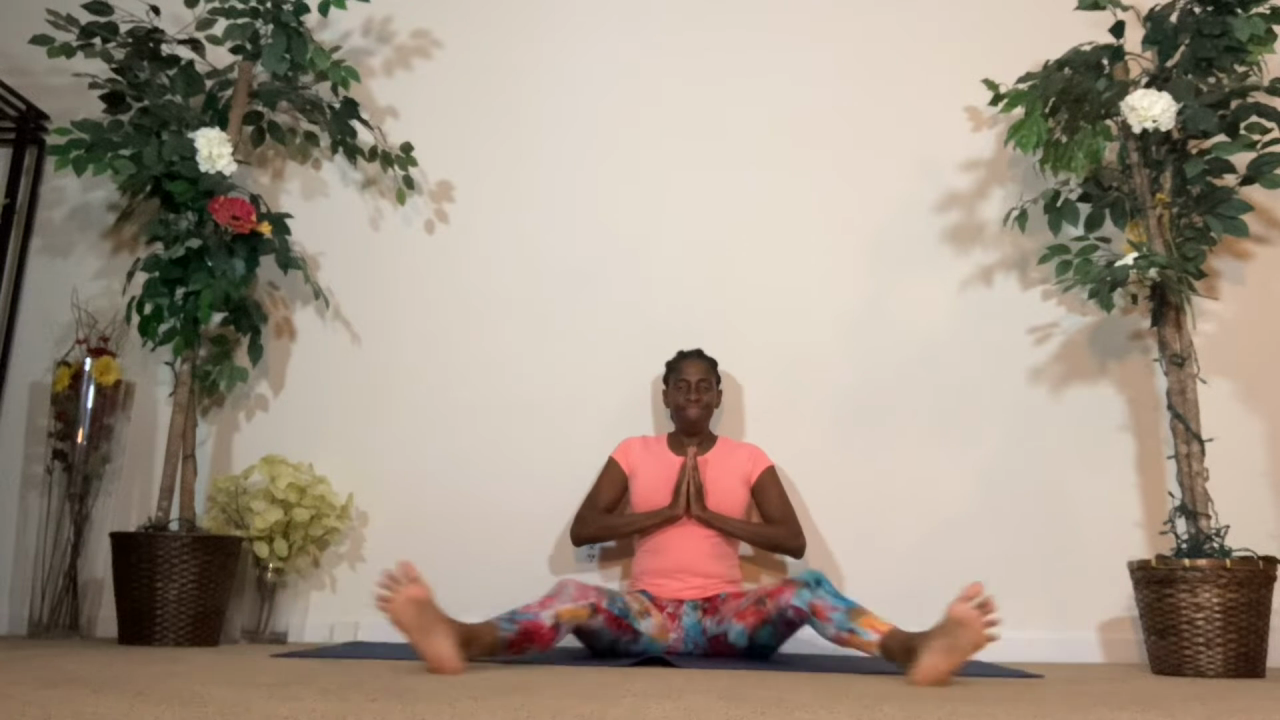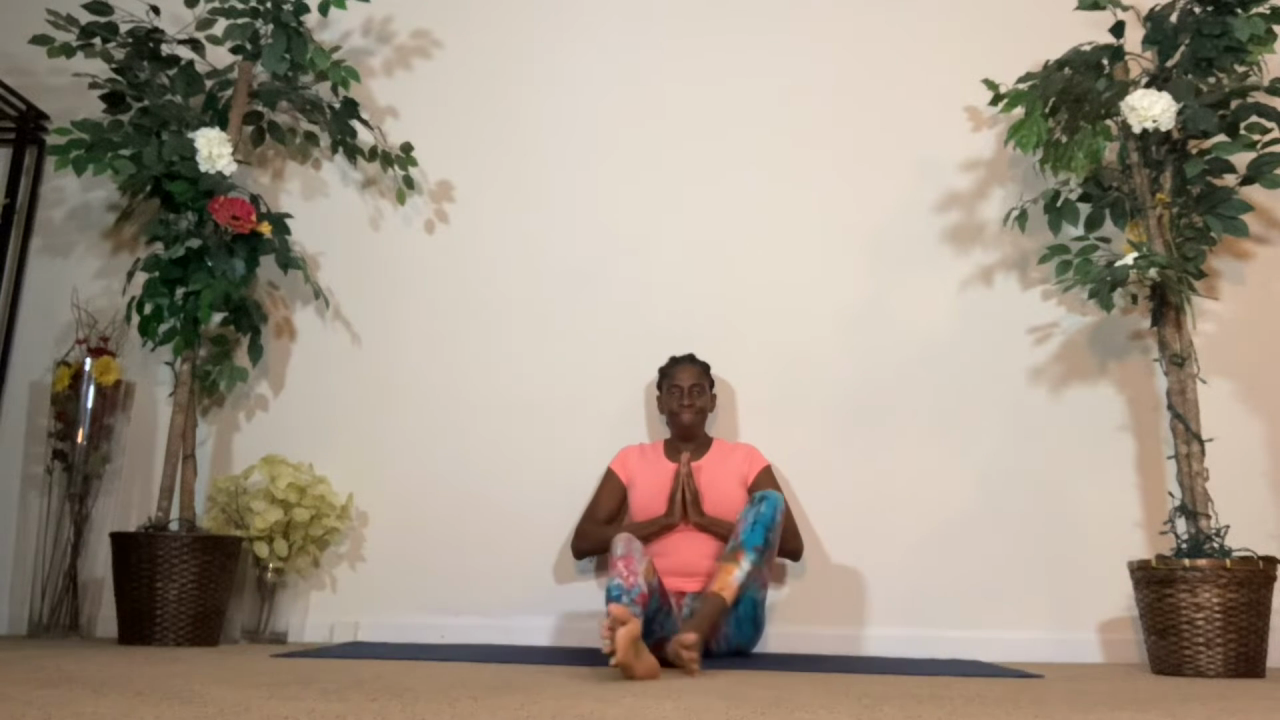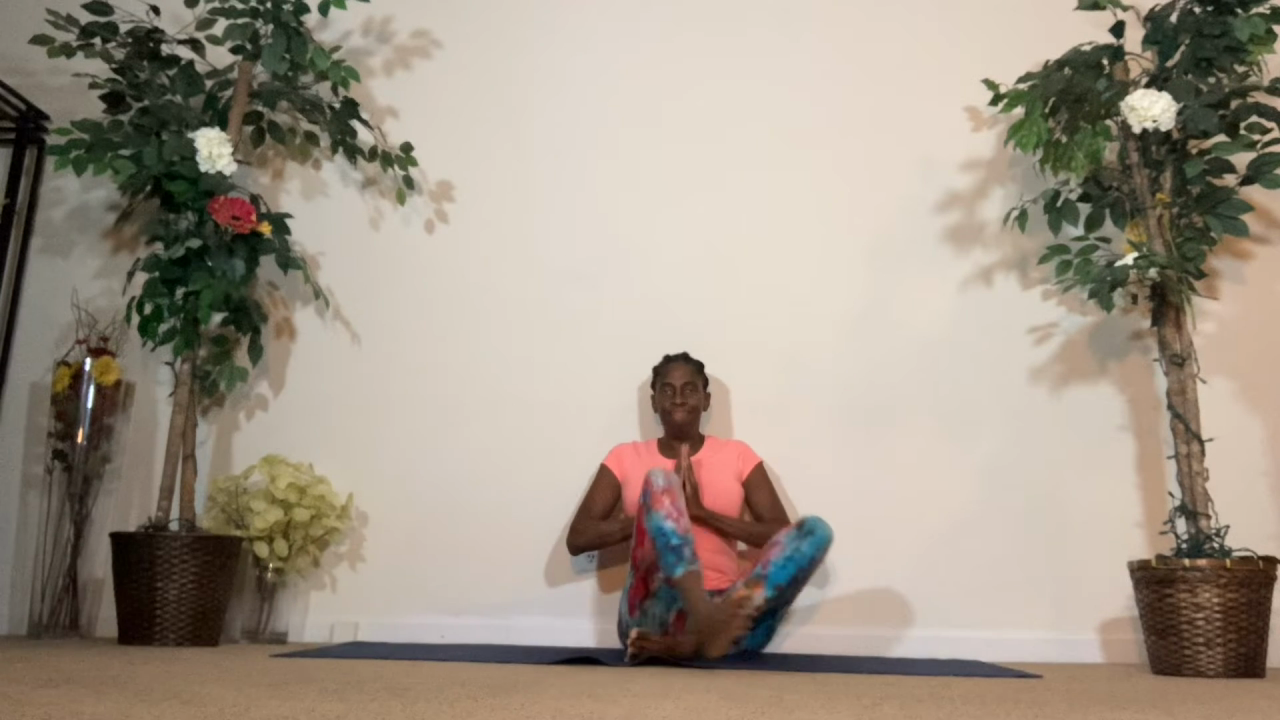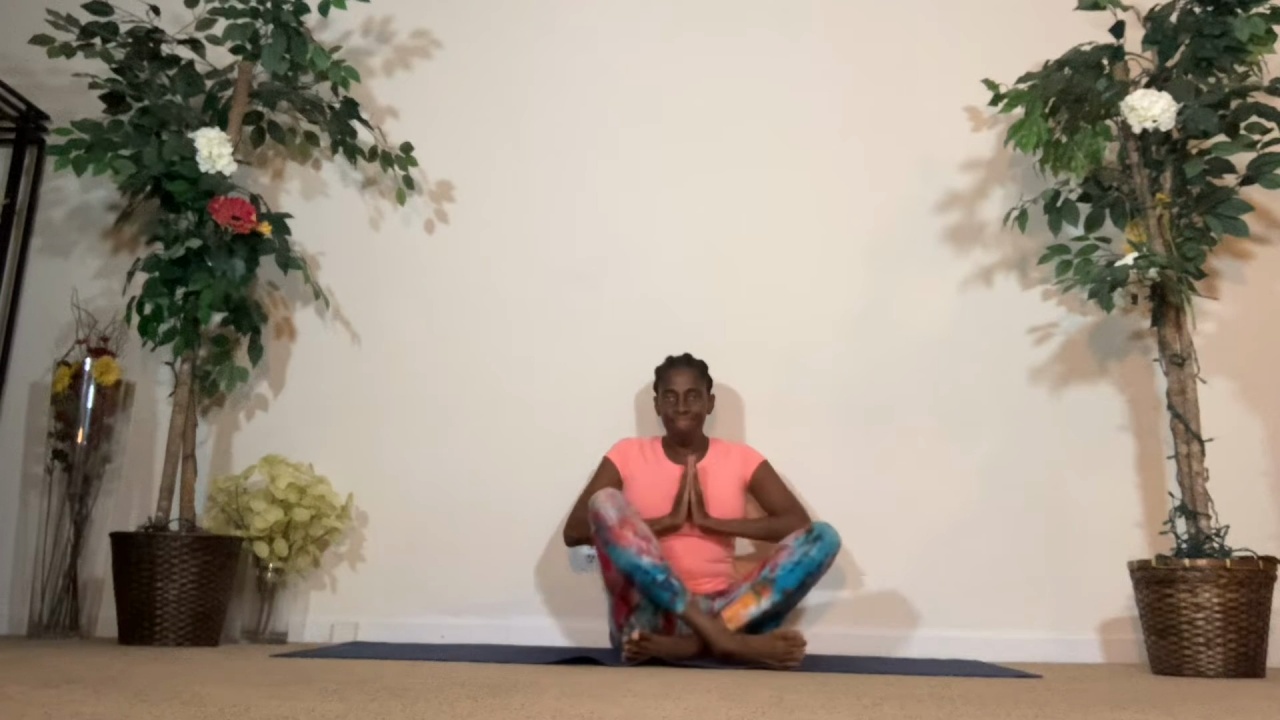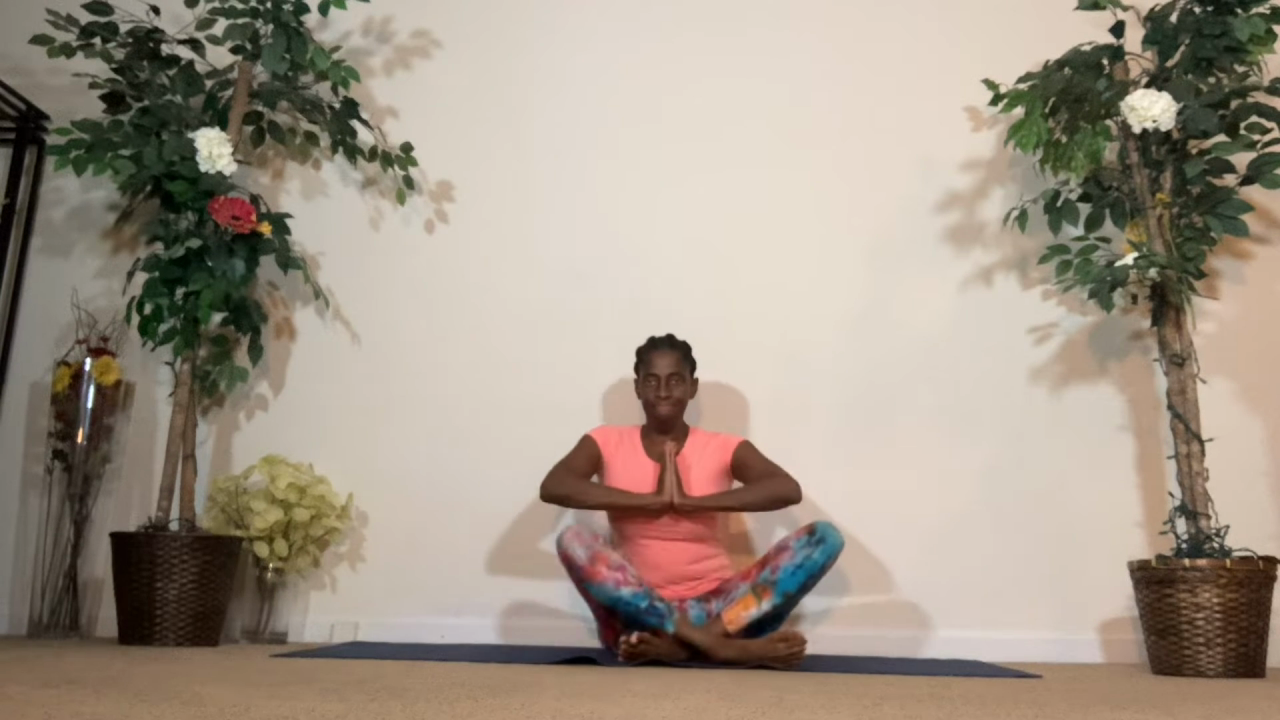
dt=0.4s
person 1, frame 1
left shoulder: (748, 458)
right shoulder: (633, 453)
left elbow: (794, 542)
right elbow: (581, 529)
left wrist: (708, 513)
right wrist: (668, 511)
left hip: (727, 618)
right hip: (647, 615)
left knee: (811, 586)
right knee: (575, 592)
left ankle: (915, 653)
right ankle: (463, 642)
person 1, frame 2
left shoulder: (745, 458)
right shoulder: (631, 460)
left elbow: (794, 546)
right elbow: (581, 542)
left wrist: (704, 518)
right wrist: (665, 520)
left hip: (726, 622)
right hip: (656, 614)
left knee: (769, 499)
right knee: (625, 545)
left ankle: (690, 634)
right ankle: (631, 642)
person 1, frame 3
left shoulder: (738, 456)
right shoulder: (625, 458)
left elbow: (782, 537)
right elbow: (577, 538)
left wrist: (701, 513)
right wrist: (655, 510)
left hip: (724, 607)
right hip: (651, 615)
left knee: (815, 531)
right knee: (658, 481)
left ankle: (687, 641)
person 1, frame 4
left shoulder: (741, 459)
right shoulder: (628, 454)
left elbow: (797, 524)
right elbow: (574, 530)
left wrist: (710, 522)
right wrist: (669, 521)
left hip: (722, 612)
right hip: (649, 617)
left knee: (824, 535)
right knee: (605, 501)
left ankle: (689, 643)
right ankle: (718, 639)
person 1, frame 5
left shoulder: (722, 447)
right shoulder: (607, 442)
left elbow: (788, 489)
right elbow: (552, 487)
left wrist: (689, 501)
right wrist: (654, 500)
left hip: (716, 608)
right hip: (643, 612)
left knee: (825, 538)
right knee: (572, 540)
right ankle: (719, 645)
